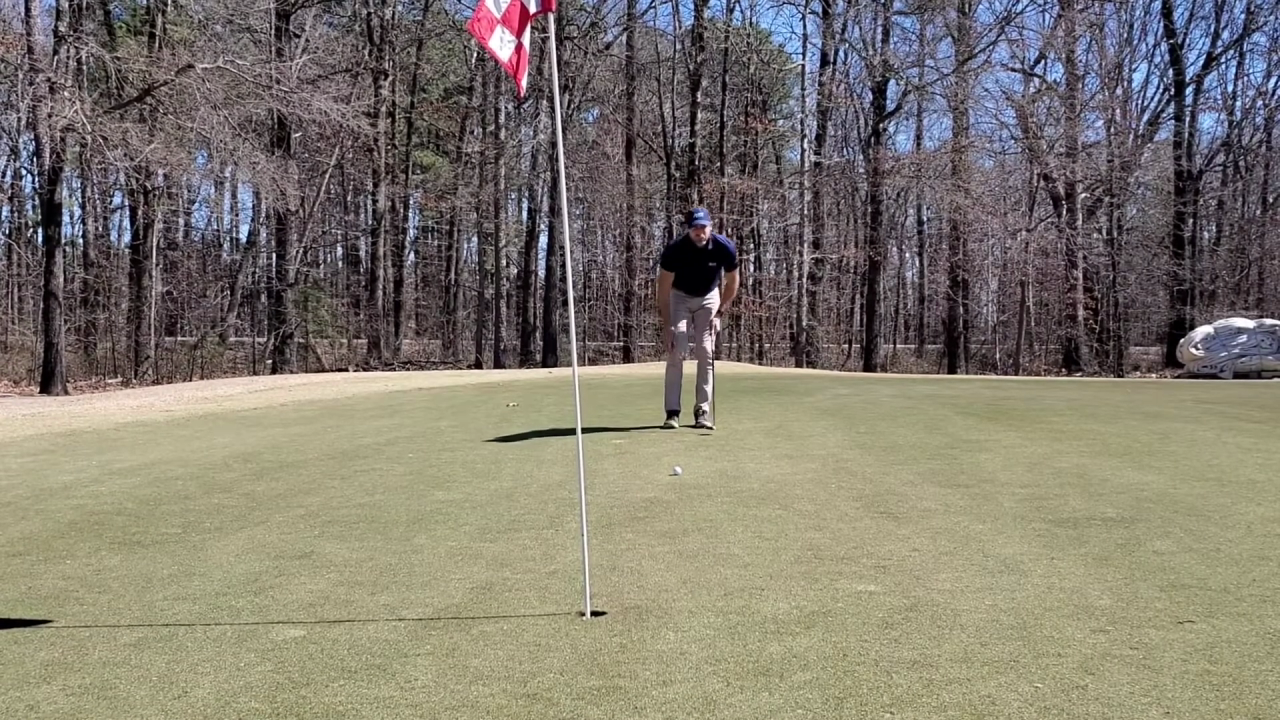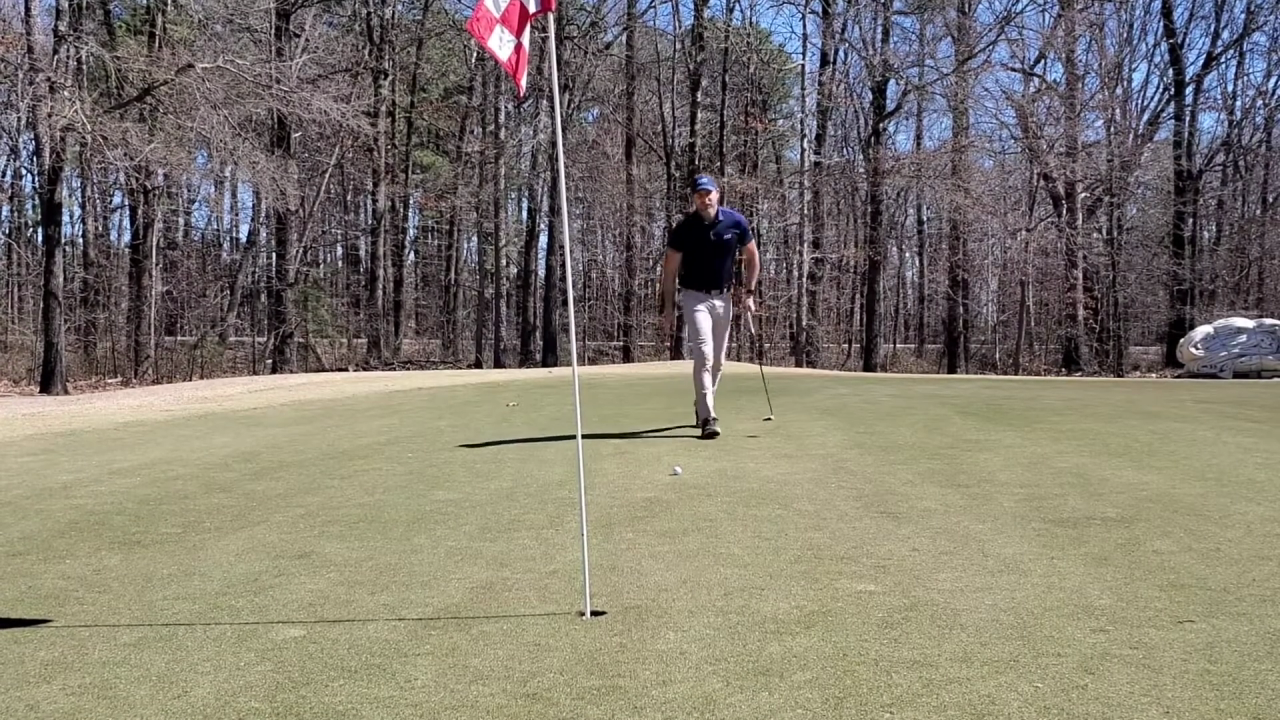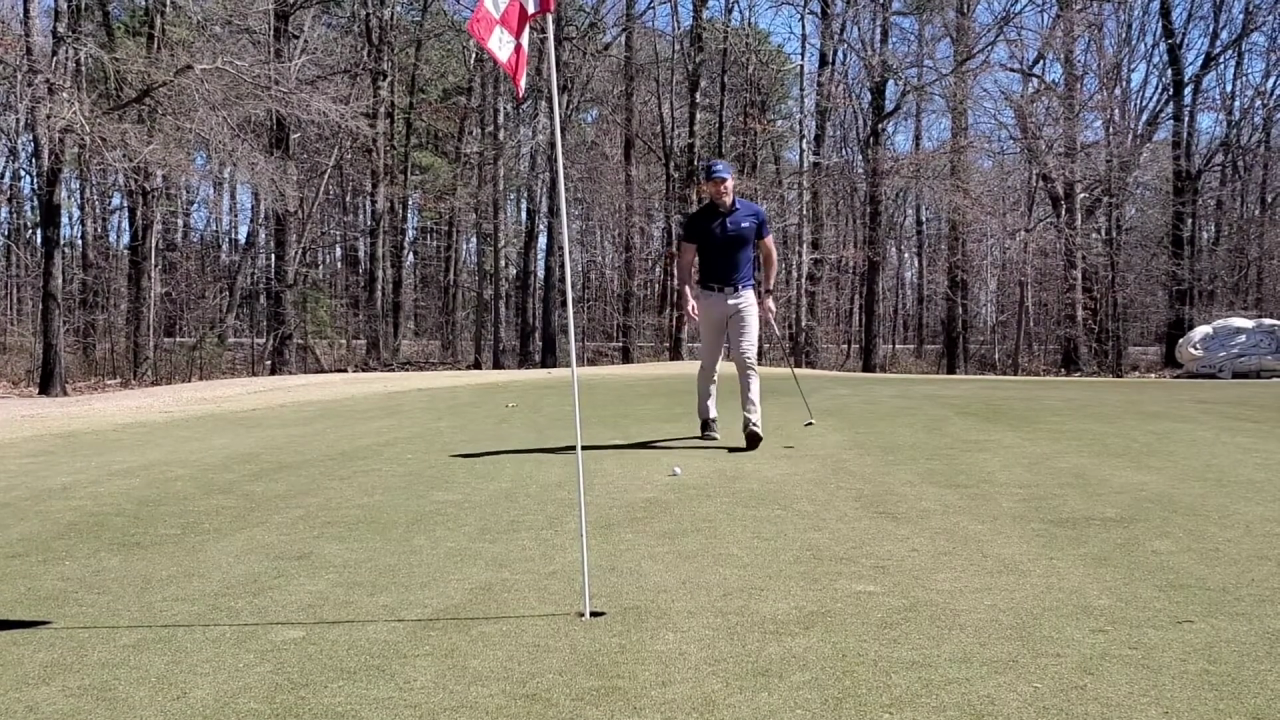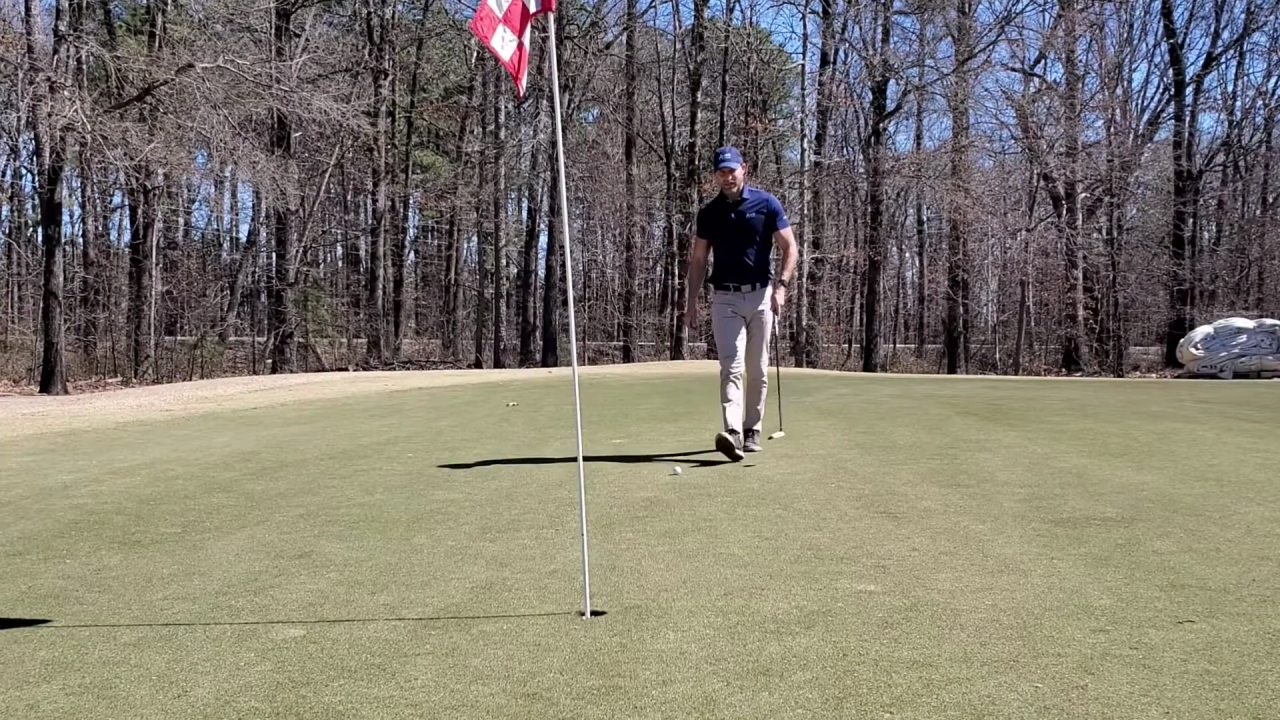
dt=0.5s
person 1, frame 1
left shoulder: (725, 247)
right shoulder: (674, 250)
left elbow: (732, 282)
right elbow: (663, 289)
left wrist: (719, 314)
right wrist: (667, 327)
left hip: (709, 298)
right hip: (680, 297)
left knee: (705, 351)
right knee: (677, 351)
left ankle: (702, 410)
right ankle: (672, 411)
person 1, frame 2
left shoulder: (736, 222)
right shoulder: (683, 229)
left elbow: (752, 257)
right elbow: (670, 271)
left wrist: (749, 293)
right wrist: (667, 310)
left hip: (723, 297)
right hip: (695, 297)
left knee: (717, 360)
right knee: (703, 354)
left ankle: (702, 407)
right ankle: (708, 418)
person 1, frame 3
left shoulder: (754, 213)
right shoulder: (697, 219)
left elbow: (769, 254)
right elbow: (685, 263)
left wrist: (767, 293)
right wrist: (687, 296)
left hip: (744, 297)
right hip: (710, 298)
left knee: (746, 360)
right knee: (709, 363)
left ankle: (752, 426)
right ankle: (708, 419)
person 1, frame 4
left shoulder: (767, 203)
right shoulder: (708, 213)
left elbow: (789, 248)
right elbow: (698, 260)
left wrist: (781, 286)
right wrist: (692, 301)
left hip: (760, 296)
right hip: (725, 298)
left knee: (757, 370)
right knee: (730, 368)
left ankle: (752, 429)
right ankle: (732, 434)
